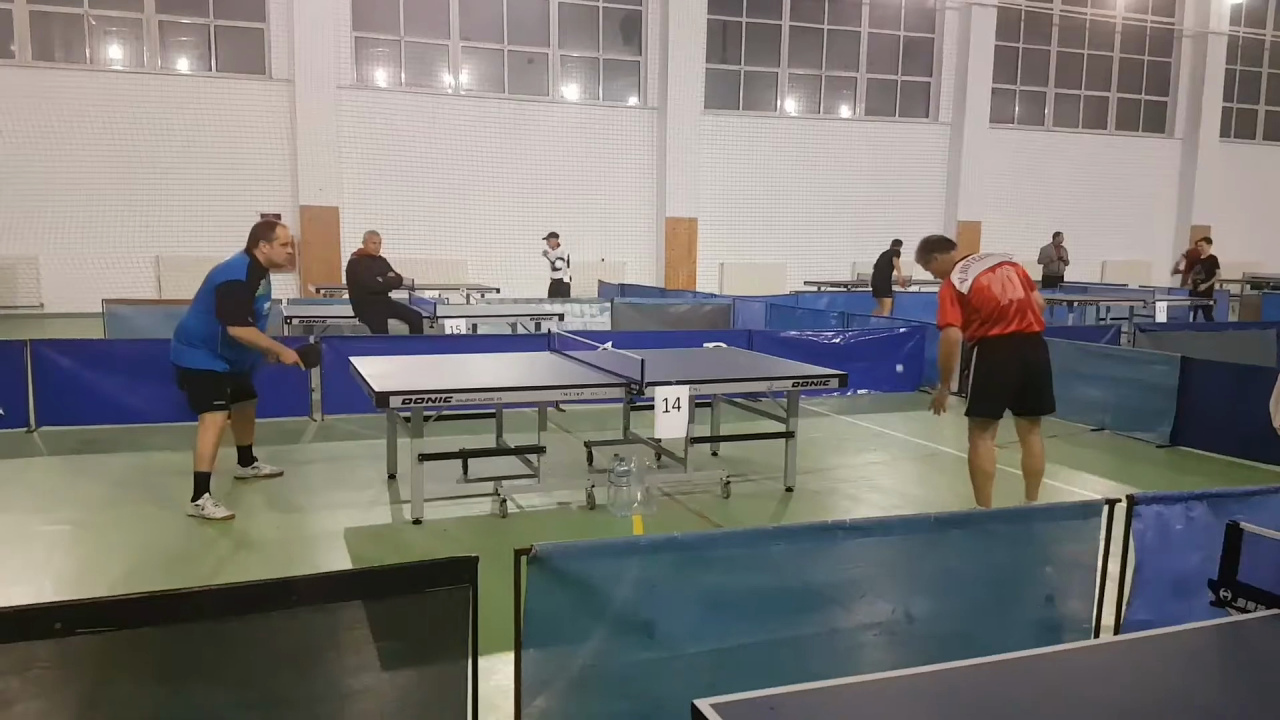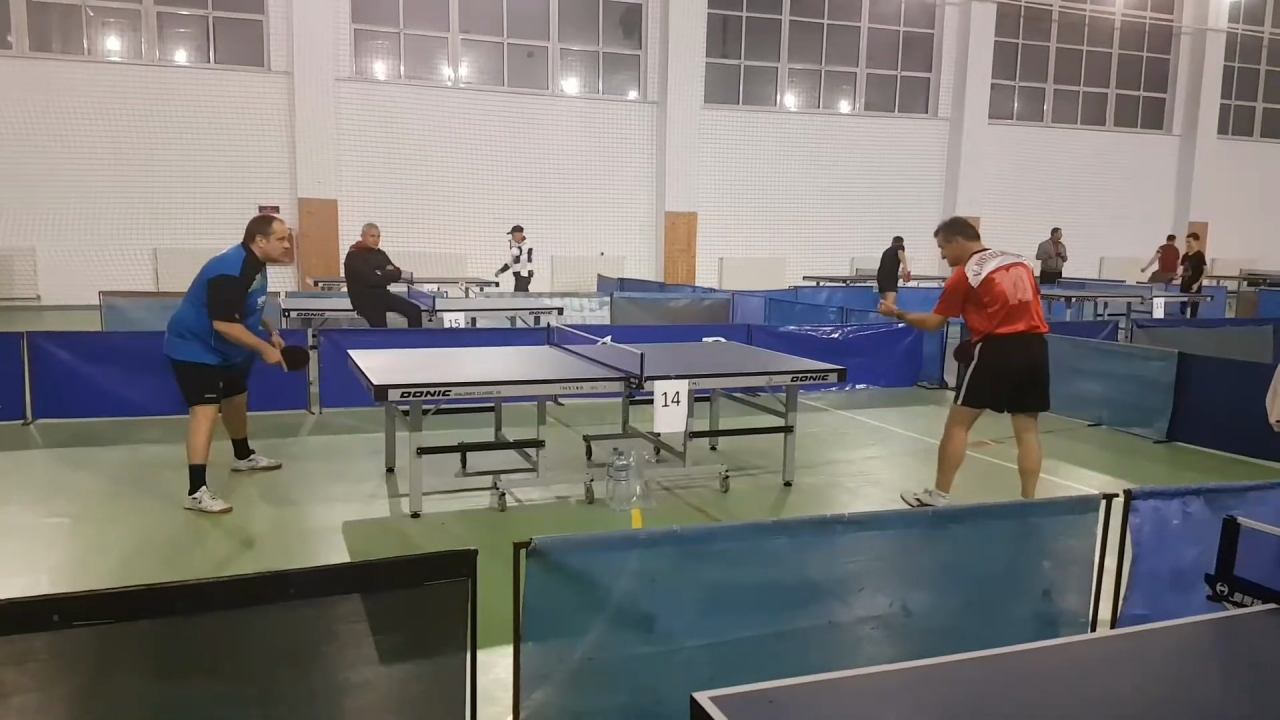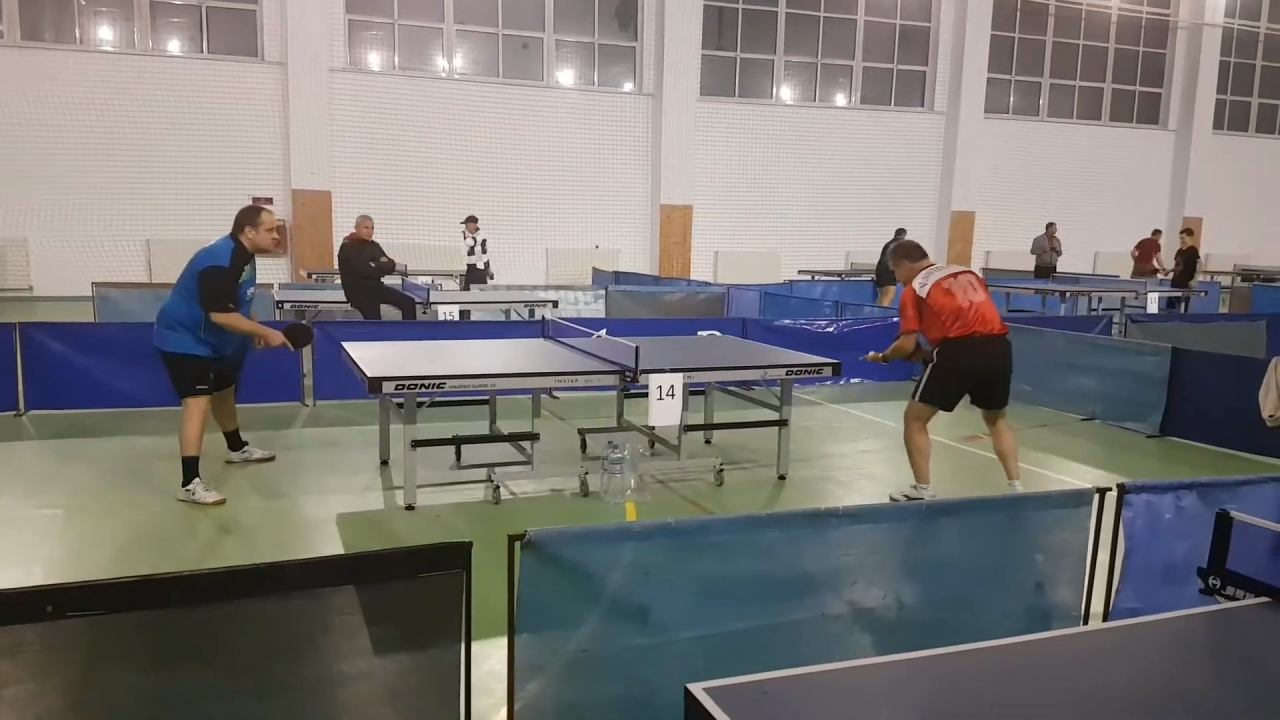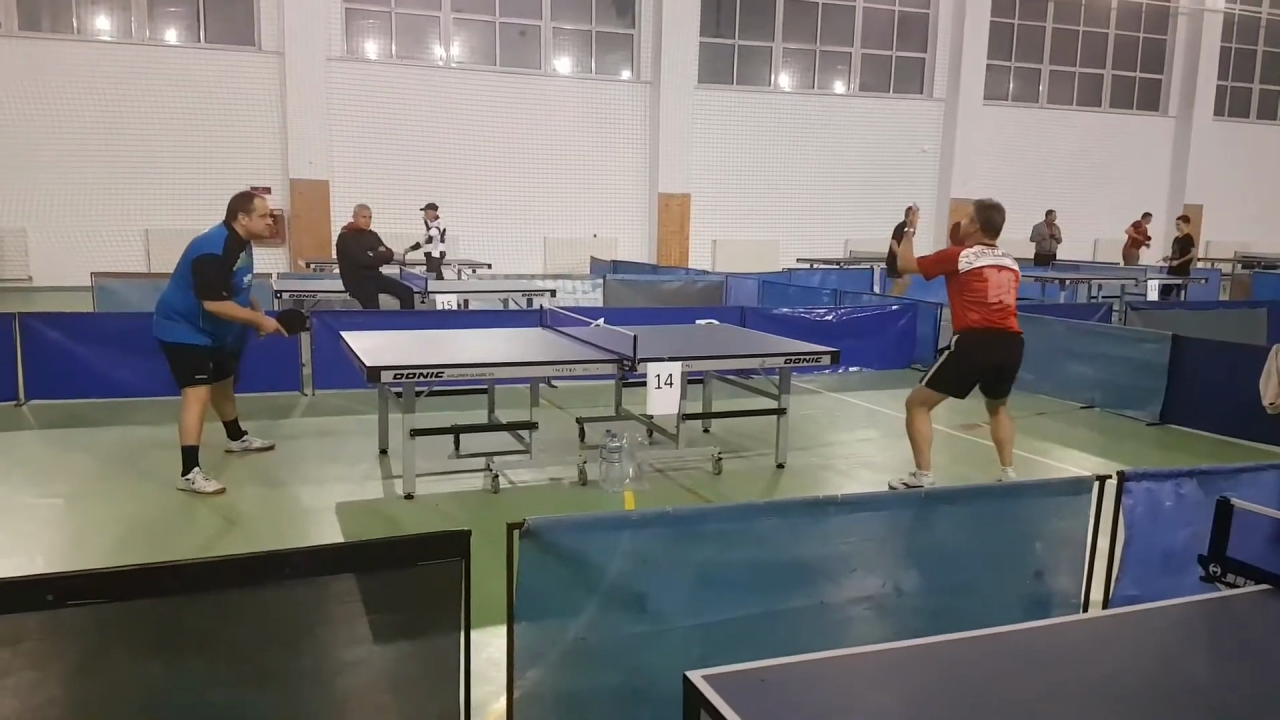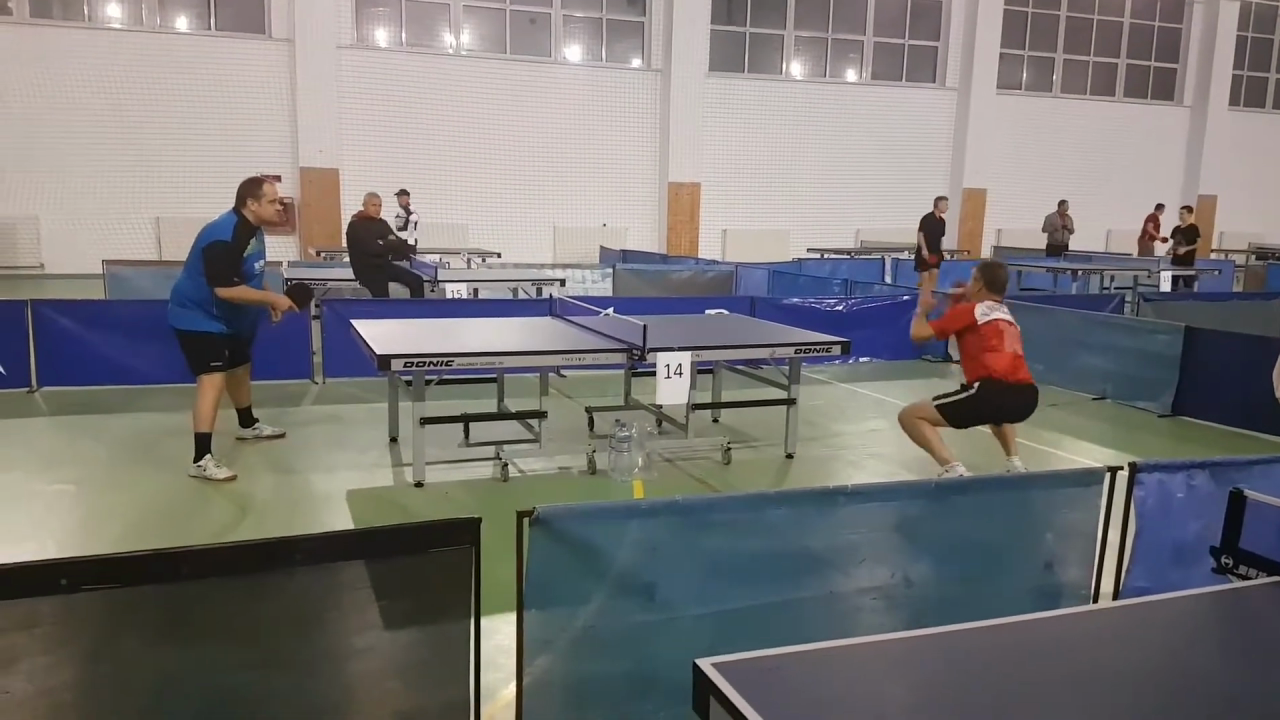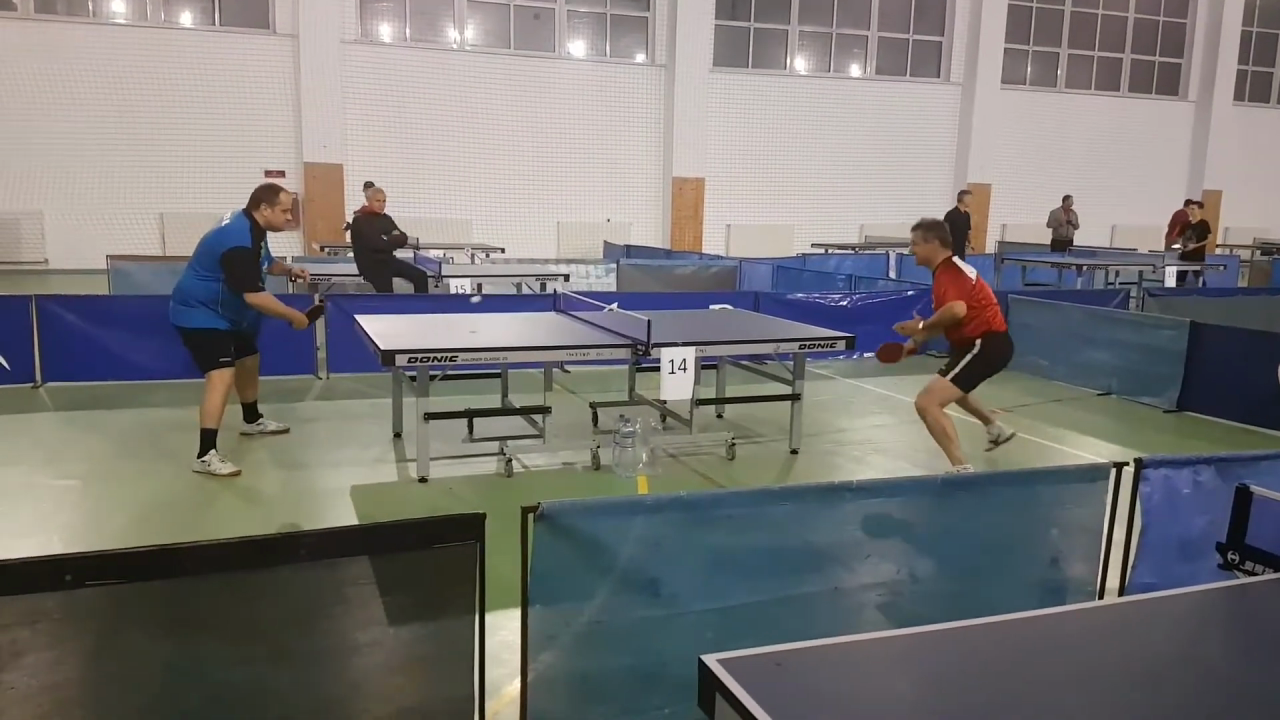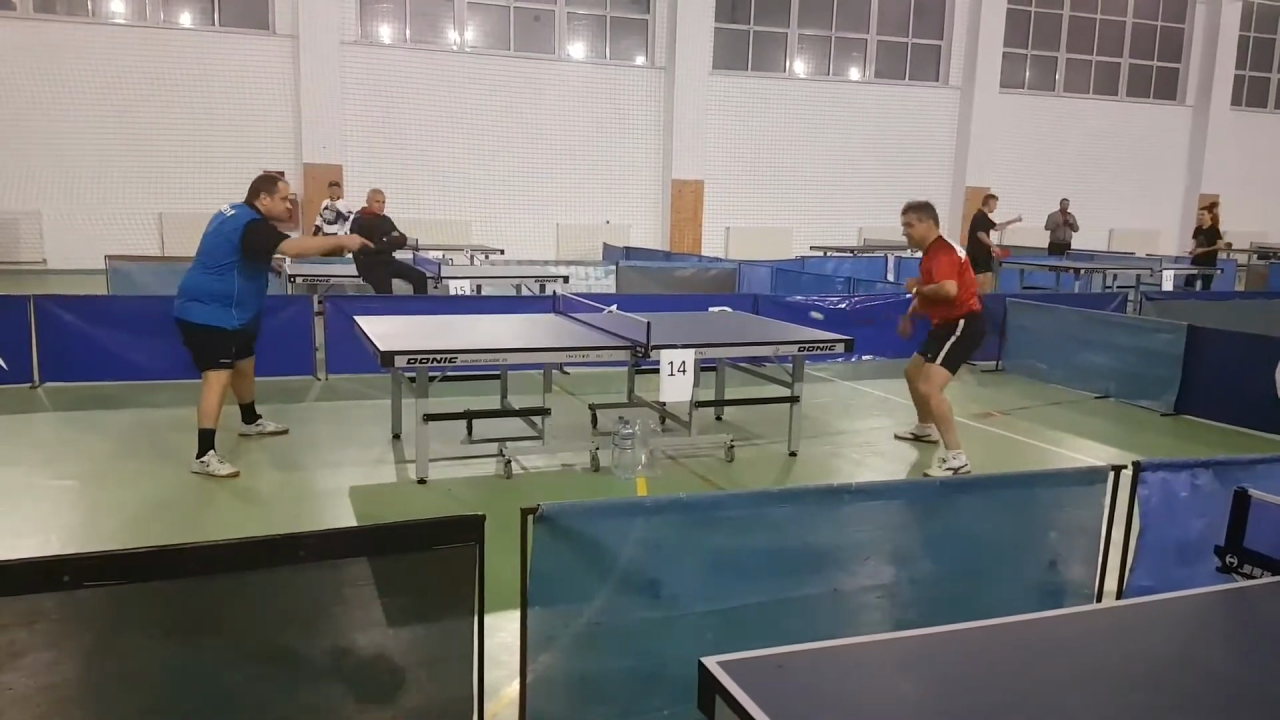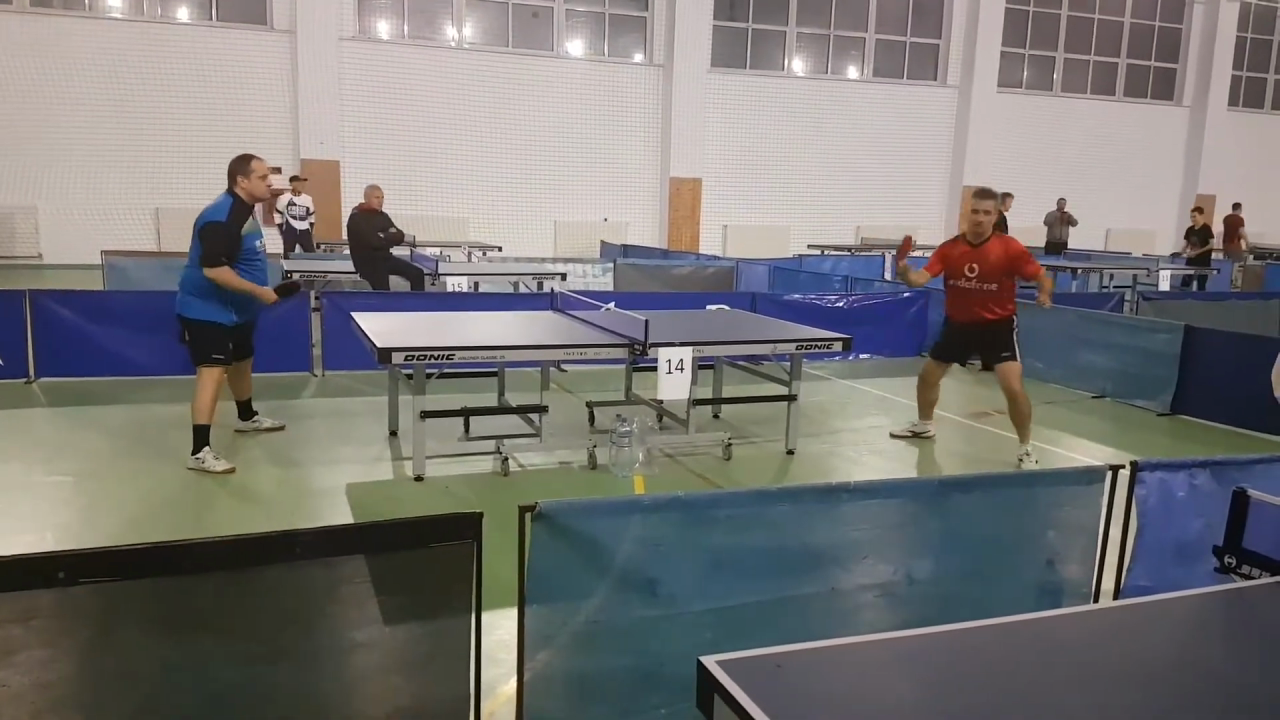
dt=0.5s
person 1, frame 1
left shoulder: (258, 271)
right shoulder: (237, 277)
right elbow: (238, 329)
left wrist: (267, 345)
right wrist: (281, 350)
left hip: (227, 357)
right hip: (200, 355)
left knee: (245, 405)
right knee: (214, 419)
left ankle: (247, 464)
right ankle: (200, 499)
person 1, frame 2
left shoulder: (254, 264)
right shoulder: (231, 271)
right elbow: (224, 323)
left wrist: (272, 332)
right wrist: (264, 349)
left hip: (221, 349)
right hip: (194, 347)
left knee: (236, 399)
right knee: (206, 411)
left ankle: (244, 456)
right ankle: (197, 492)
person 1, frame 3
left shoulder: (242, 255)
right shoulder: (221, 262)
right elbow: (221, 315)
left wrist: (254, 329)
right wrist: (267, 332)
left hip: (209, 341)
right hip: (184, 339)
left knee: (224, 391)
right knee: (198, 403)
left ankle: (237, 448)
right ankle: (190, 484)
person 1, frame 4
left shoulder: (240, 243)
right shoulder: (214, 250)
right elbow: (215, 303)
left wrist: (256, 311)
right wrist: (259, 320)
left hip: (211, 331)
right hip: (184, 329)
left knee: (223, 382)
right knee: (198, 393)
left ankle: (237, 438)
right ankle: (189, 472)
person 1, frame 5
left shoulder: (252, 229)
right shoulder: (224, 237)
right elbow: (226, 289)
left wrist: (270, 301)
right wrist: (273, 298)
left hip: (229, 319)
right hip: (200, 317)
left knee: (239, 369)
right knee: (213, 381)
left ankle: (248, 425)
right ankle: (201, 459)
person 1, frame 6
left shoulder: (251, 227)
right shoulder: (240, 241)
left elbow: (258, 265)
right elbow: (255, 295)
left wrist: (288, 269)
right wrist: (294, 316)
left hip: (225, 313)
right hip: (201, 315)
left knee: (248, 362)
right knee: (221, 376)
left ankle: (252, 420)
right ankle: (206, 454)
person 1, frame 7
left shoulder: (236, 214)
right shoulder: (251, 224)
right elbow: (292, 247)
left wrist: (265, 265)
right wrist: (340, 241)
left hip: (218, 311)
right hip: (207, 313)
left knee: (244, 364)
right knee: (218, 377)
left ankle: (250, 420)
right ankle: (204, 456)
person 1, frame 8
left shoulder: (242, 209)
right shoulder: (221, 217)
right elbow: (214, 269)
left wrist: (256, 292)
right wrist: (260, 291)
left hip: (234, 308)
right hip: (208, 309)
left knee: (242, 362)
right knee: (213, 373)
left ankle: (247, 417)
right ankle: (199, 451)
person 2, frame 1
left shoulder: (953, 285)
right shoulder: (1006, 260)
left elbow: (951, 338)
right elbow: (1039, 303)
left wrist: (944, 386)
left hip: (994, 353)
right hip: (1034, 348)
left knee: (981, 436)
right knee: (1031, 433)
left ankle: (984, 512)
person 2, frame 2
left shoulder: (965, 275)
right shoulder: (1020, 261)
left elbow: (935, 322)
right elbow: (1034, 306)
left wrist: (898, 314)
left hip: (996, 350)
right hip: (1034, 348)
left knee: (958, 424)
right knee: (1027, 431)
left ankle: (939, 496)
right ankle: (1028, 503)
person 2, frame 3
left shoulder: (914, 289)
right shoulder: (967, 272)
left elbow: (907, 346)
left wrist: (882, 357)
left hip: (957, 352)
right hip: (997, 348)
left knee: (915, 419)
right knee: (997, 421)
left ankle: (923, 490)
right ankle: (1015, 488)
person 2, frame 4
left shoulder: (958, 256)
right shoulder: (1011, 264)
left elbow: (906, 265)
left wrist: (909, 231)
left hip: (973, 343)
right hip: (1010, 345)
left knee: (917, 404)
right knee: (998, 408)
left ankle: (923, 476)
right ankle: (1008, 474)
person 2, frame 5
left shoulder: (969, 311)
right shoulder: (1008, 320)
left elbow: (918, 334)
left wrist: (921, 309)
left hip: (993, 394)
right hip: (1026, 399)
left knee: (910, 416)
left ankle: (953, 471)
right ankle: (1015, 463)
person 2, frame 6
left shoulder: (949, 273)
right shoulder: (950, 270)
left elbow: (956, 311)
right elbow: (945, 322)
left wrist: (920, 325)
right wrist: (917, 340)
left hip: (986, 346)
right hip: (992, 343)
left knee: (927, 403)
right knee: (951, 386)
left ankle: (963, 471)
right ankle: (994, 428)
person 2, frame 7
left shoulder: (943, 251)
right shoulder: (928, 256)
left elbow: (948, 290)
right elbow: (929, 295)
left wrist: (918, 289)
right wrist: (909, 316)
left hip: (961, 324)
right hip: (944, 326)
left knee: (929, 388)
right knee: (913, 372)
left ankle: (956, 457)
right ankle: (926, 428)
person 2, frame 8
left shoulder: (1009, 247)
right shoulder: (949, 248)
left elbow: (1041, 276)
right elbow: (920, 278)
left wrist: (1044, 294)
right wrist: (905, 272)
left hip: (998, 326)
right hip: (958, 324)
left knee: (1013, 387)
right knee: (928, 374)
left ankle: (1026, 447)
right ankle: (924, 424)
